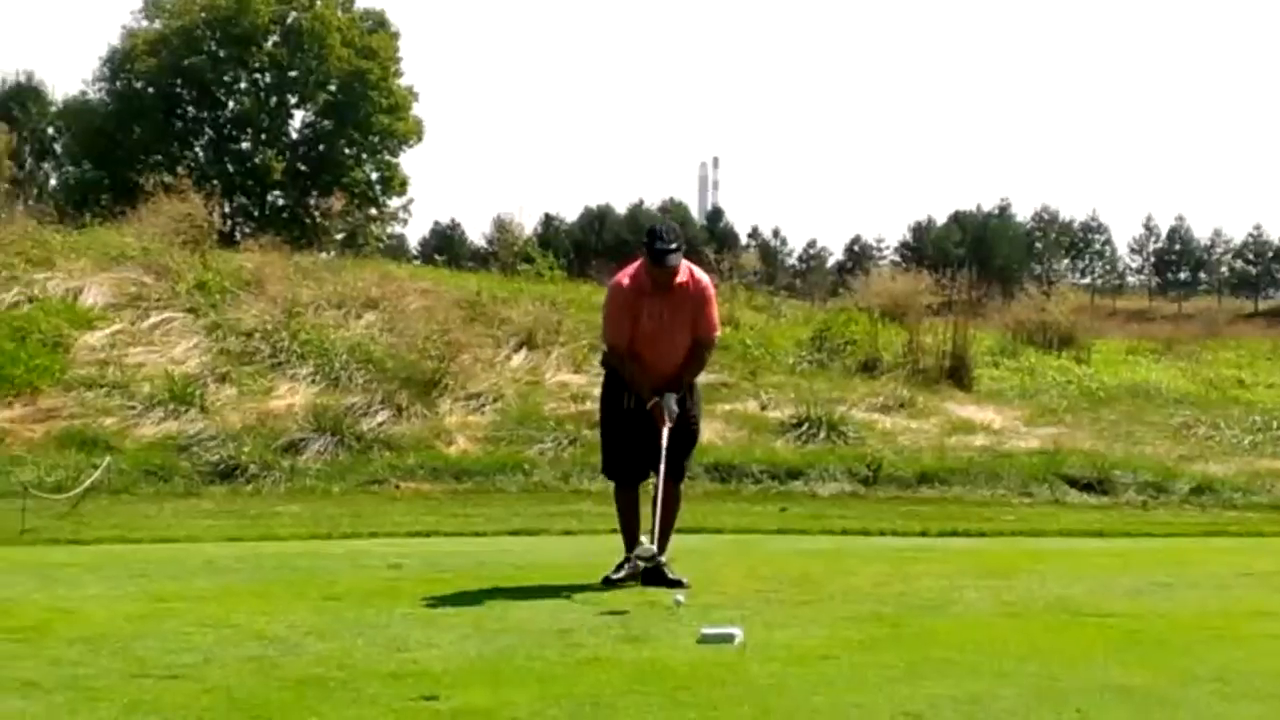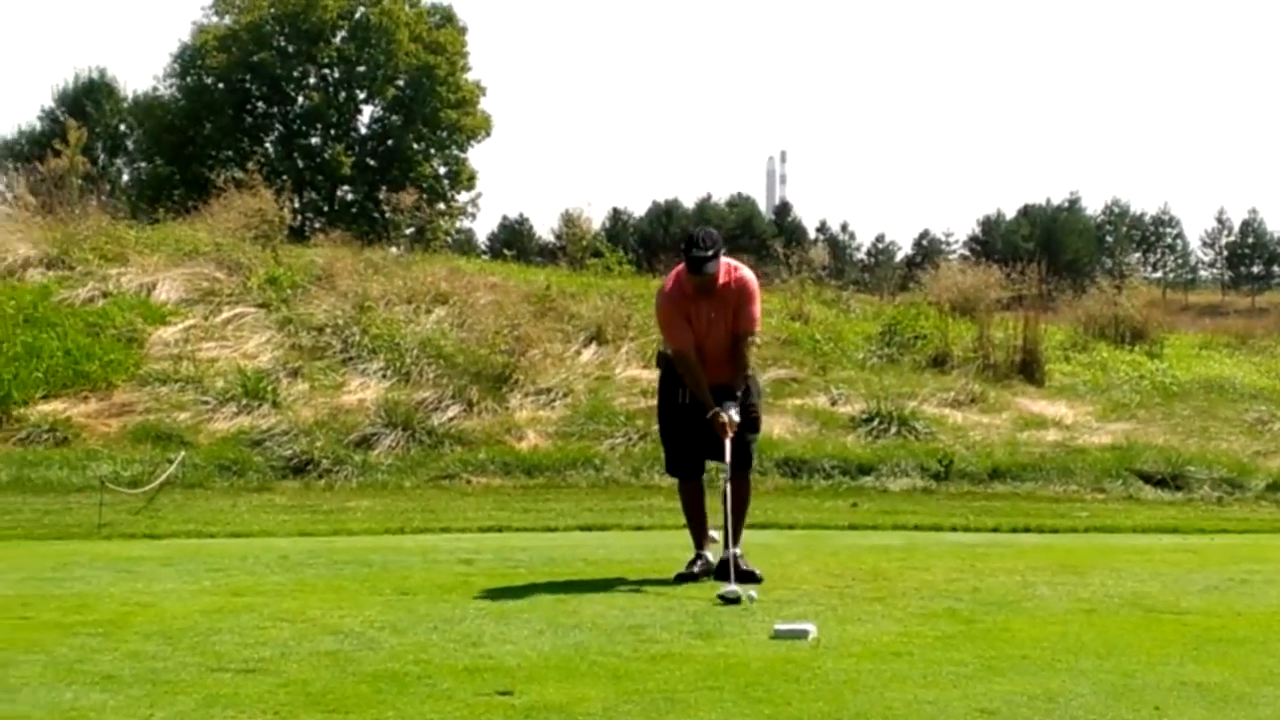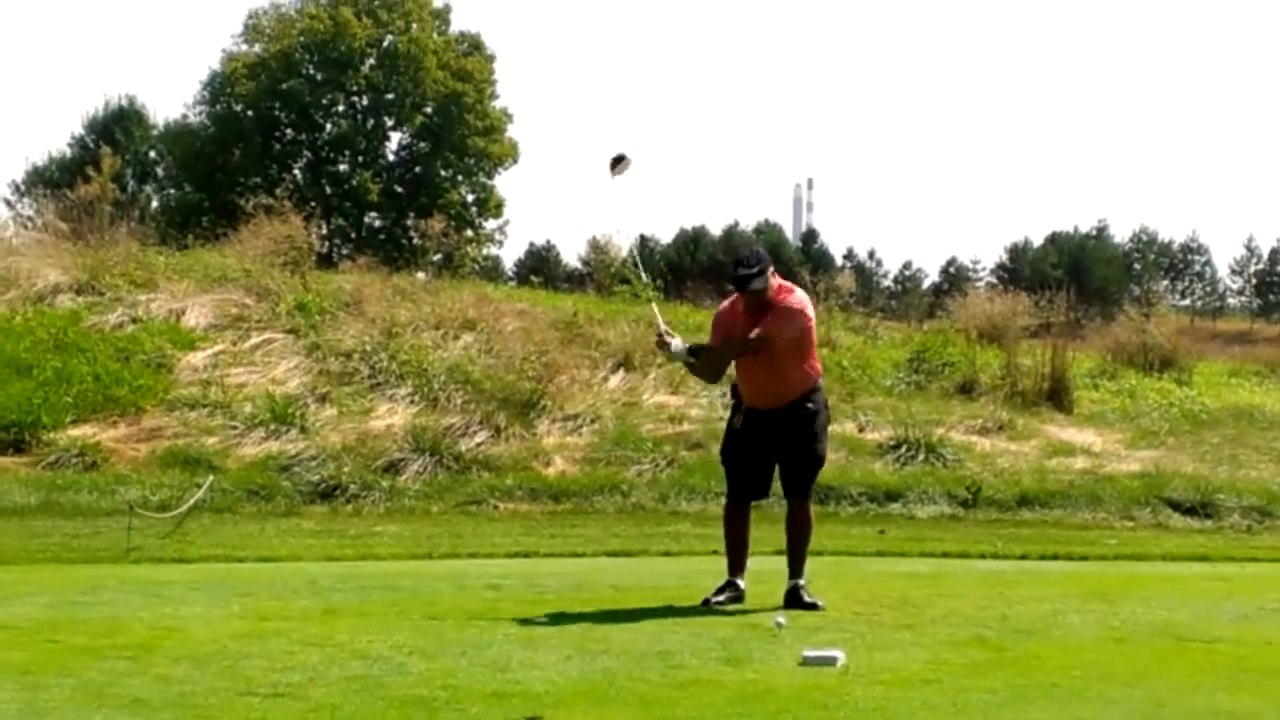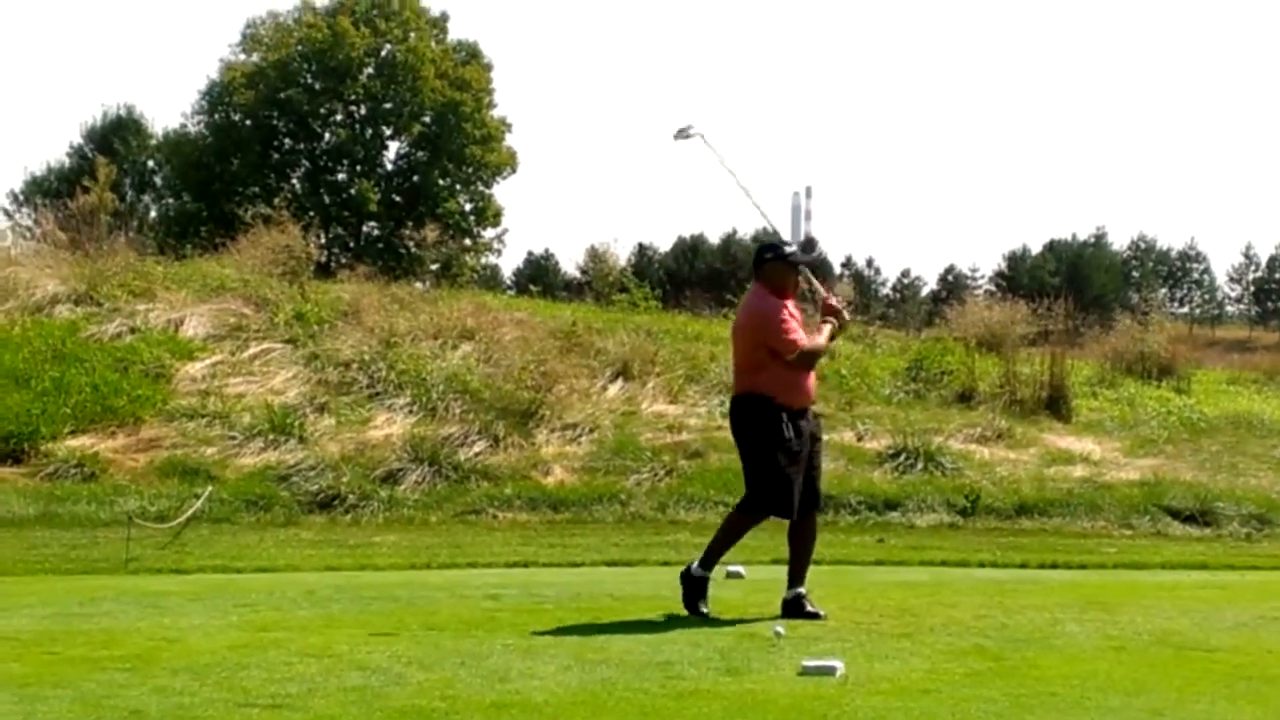
dt=1s
person 1, frame 1
left shoulder: (700, 285)
right shoulder: (622, 287)
left elbow: (704, 345)
right elbow: (618, 353)
left wrist: (675, 392)
right wrist: (650, 400)
left hip: (678, 389)
right hip: (628, 389)
left knee: (672, 477)
right knee: (626, 476)
left ankle: (658, 560)
right ankle: (631, 558)
person 1, frame 2
left shoulder: (744, 281)
right shoulder: (670, 294)
left elbow: (742, 345)
right elbow: (685, 359)
left wrist: (732, 401)
right wrist: (710, 410)
left hip: (734, 381)
right hip: (683, 384)
left knee: (742, 465)
right knee: (688, 471)
left ankle: (733, 553)
right ankle: (702, 554)
person 1, frame 3
left shoulder: (795, 305)
right shoulder: (728, 313)
left elbow: (748, 349)
right elbow: (711, 372)
left wrist: (686, 349)
right wrist: (684, 353)
left hip: (802, 408)
right hip: (751, 412)
left knee: (799, 497)
right knee: (739, 498)
left ankle: (796, 584)
right ankle: (734, 581)
person 1, frame 4
left shoulder: (782, 303)
right shoulder: (764, 309)
left elbow: (807, 351)
right elbow: (803, 356)
left wrist: (826, 322)
right wrist: (829, 327)
left hip: (798, 417)
right hip: (762, 417)
left knee: (807, 508)
right knee: (762, 502)
left ankle: (795, 594)
right ankle: (699, 572)
